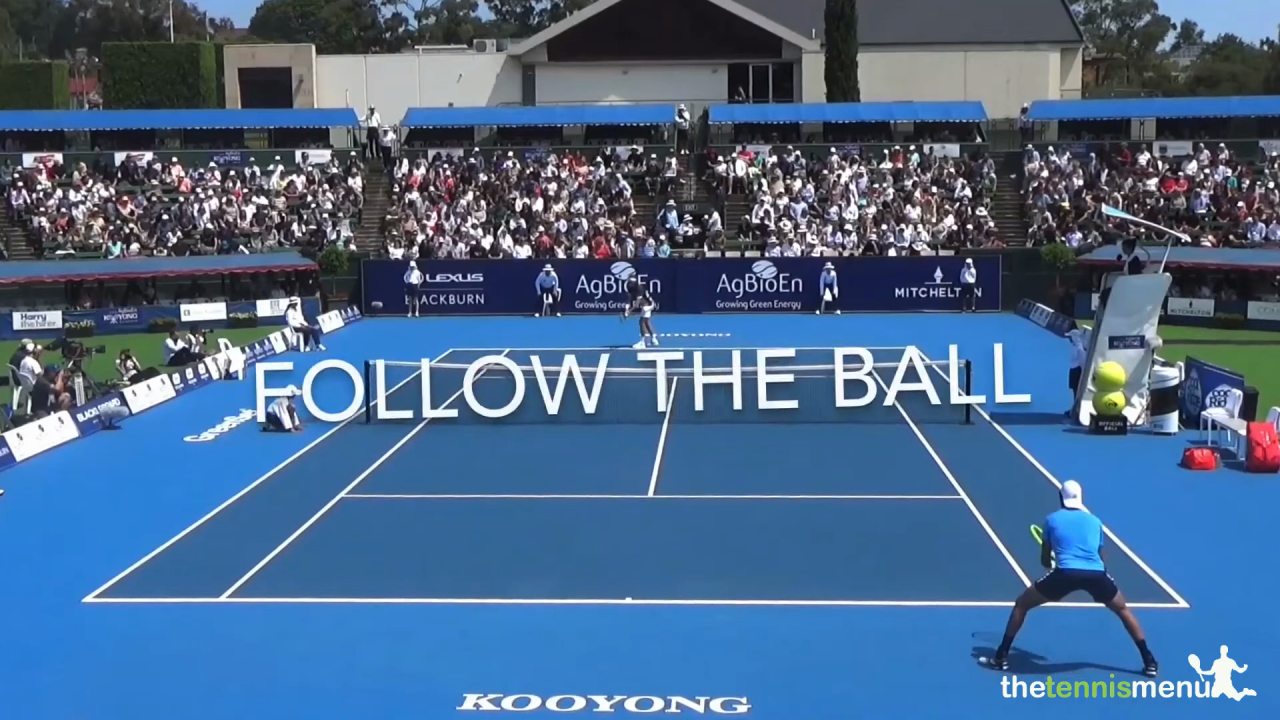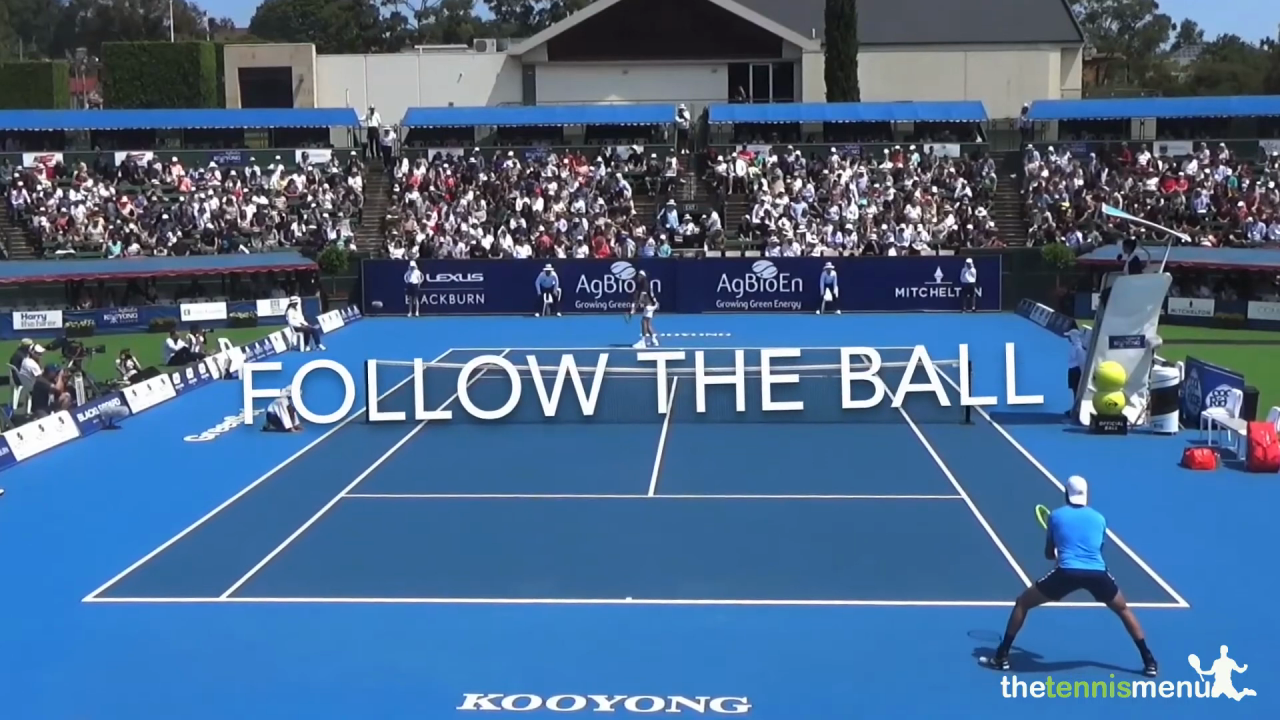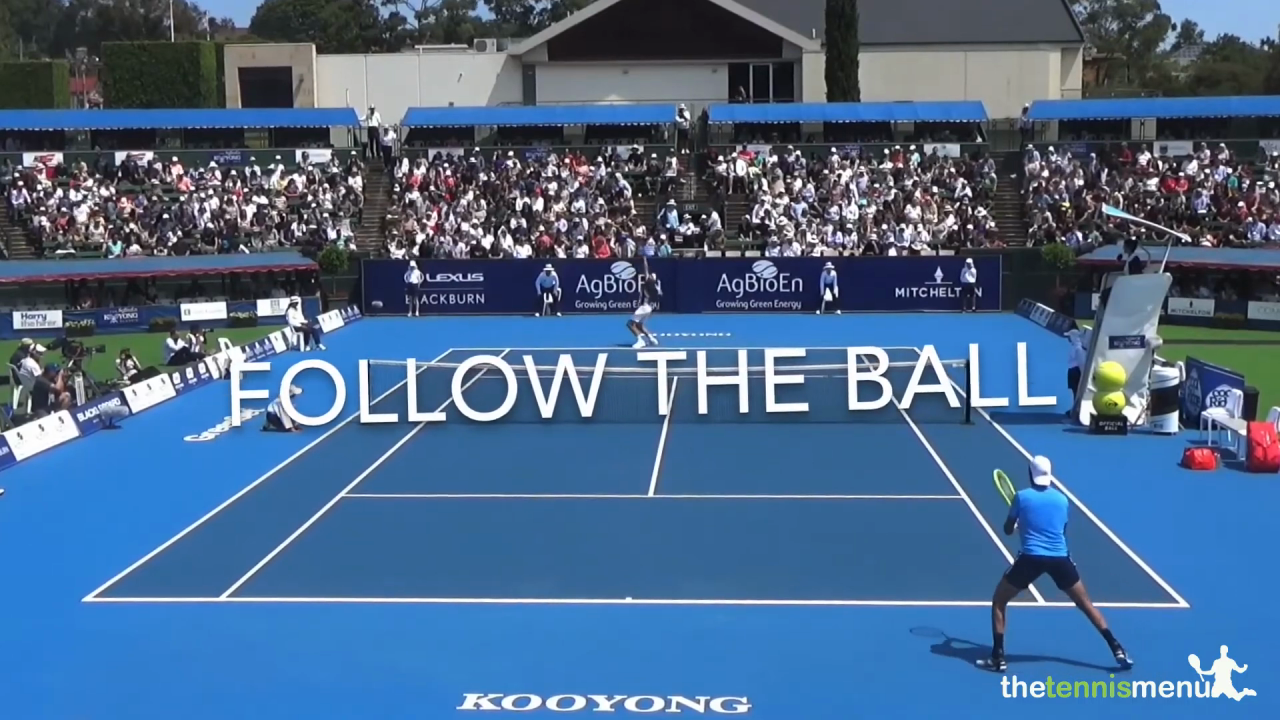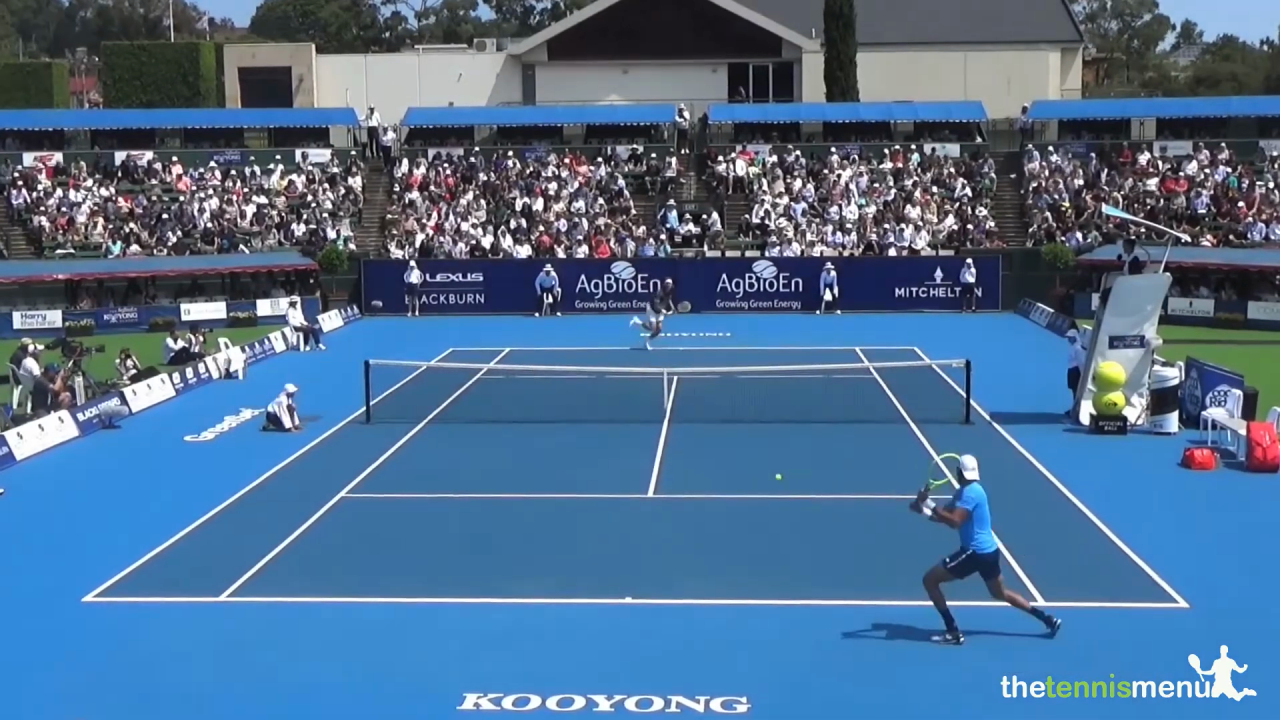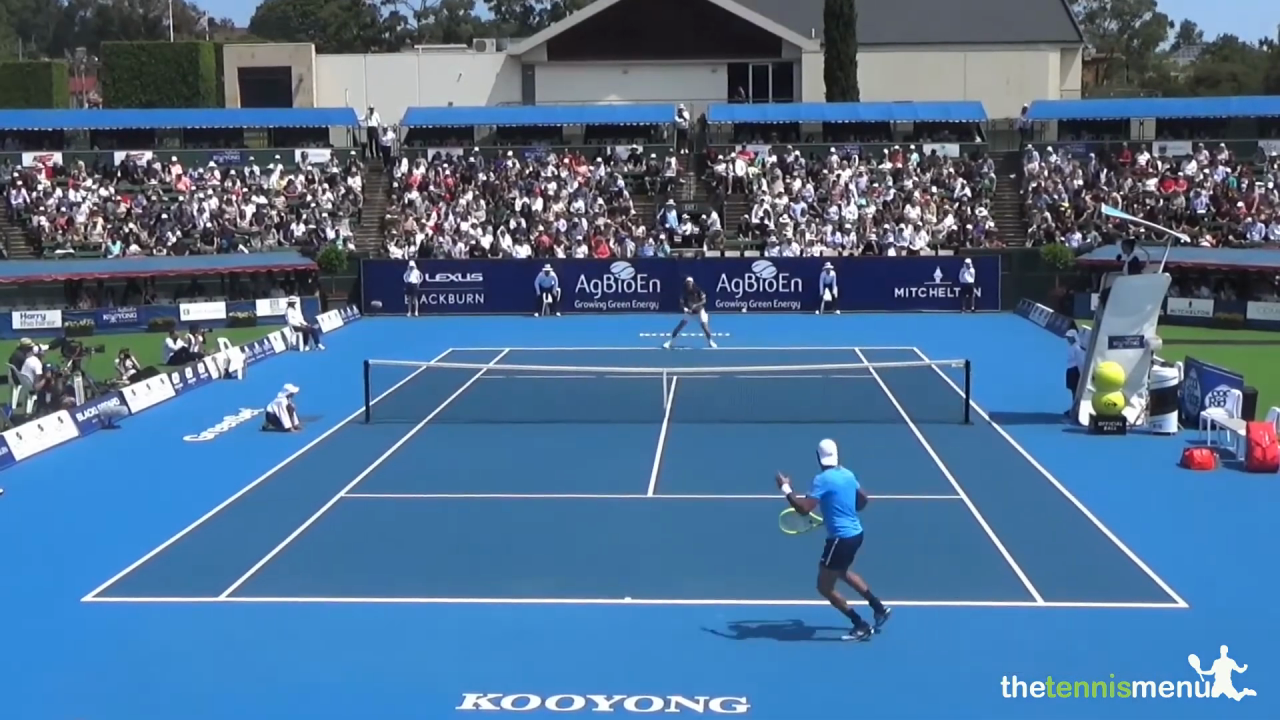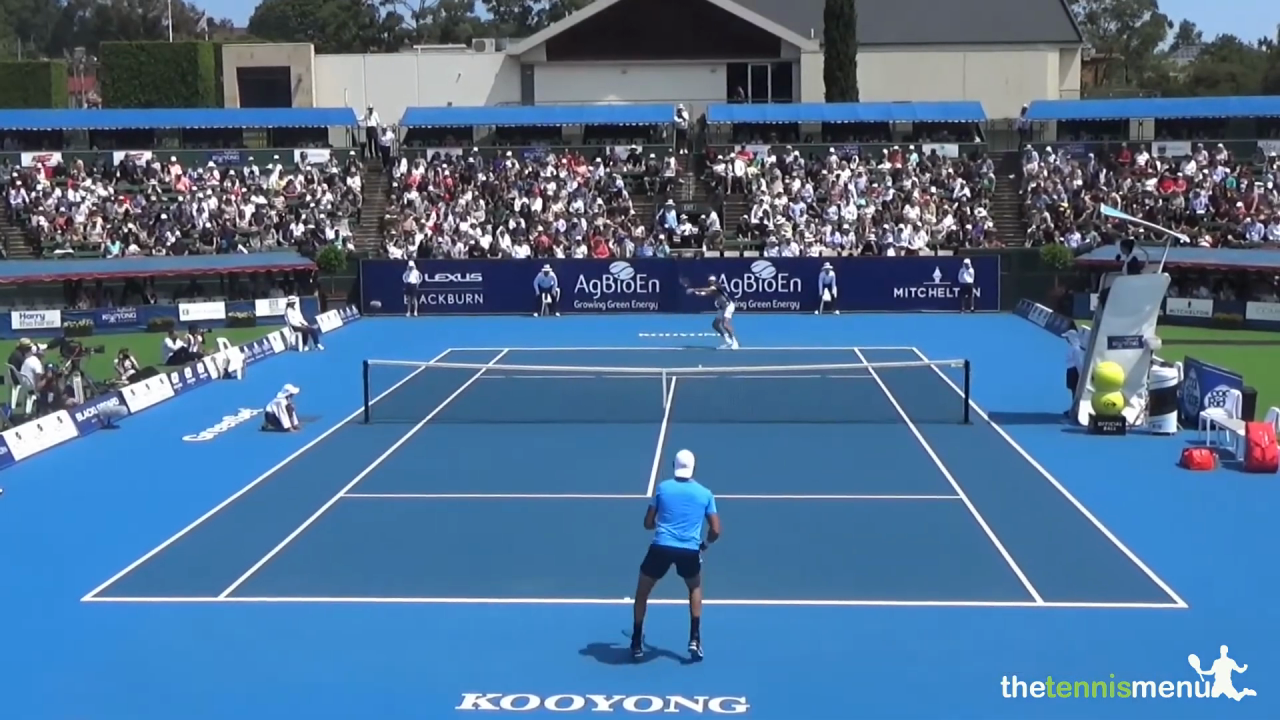
dt=0.7s
person 1, frame 1
left shoulder: (1052, 519)
right shoulder: (1094, 521)
left elbow: (1044, 559)
left wrist: (1053, 565)
left hip: (1066, 573)
right hip: (1096, 573)
left knee: (1021, 605)
right knee: (1123, 611)
left ankle: (1002, 656)
right ankle: (1149, 662)
person 1, frame 2
left shoulder: (1056, 516)
right shoulder: (1099, 518)
left elbow: (1049, 554)
left hip: (1067, 572)
right hip: (1097, 573)
left knee: (1022, 604)
right knee: (1124, 610)
left ankle: (1002, 656)
right ankle: (1149, 662)
person 1, frame 3
left shoulder: (1022, 497)
right shoulder: (1062, 499)
left elbow: (1007, 529)
left hip: (1031, 558)
right hip: (1060, 558)
left knee: (999, 600)
right knee: (1085, 604)
left ankle: (997, 657)
right ankle: (1117, 651)
person 1, frame 4
left shoulder: (969, 492)
right shoulder: (966, 491)
left elbow: (954, 520)
right elbow: (951, 519)
left wrist: (929, 504)
right wrist: (925, 509)
left hip: (975, 552)
right hip: (989, 551)
left knee: (930, 581)
right knee: (999, 593)
left ankle: (953, 632)
right ankle: (1048, 620)
person 1, frame 5
left shoulder: (822, 479)
right shoulder: (848, 475)
left elbow: (804, 509)
right elbow: (863, 499)
left wrist: (785, 488)
left hip: (841, 538)
right hip: (855, 534)
left knee: (825, 587)
right knee: (843, 572)
left ankle: (862, 627)
right ankle: (878, 606)
person 1, frame 6
left shoulder: (662, 488)
right shoulder: (704, 493)
left elbow: (648, 523)
right elbow: (716, 531)
right wrist: (705, 543)
left hip: (661, 547)
right hip: (690, 551)
left knee: (641, 594)
right knee: (695, 589)
left ankle: (636, 645)
right ankle: (695, 639)
